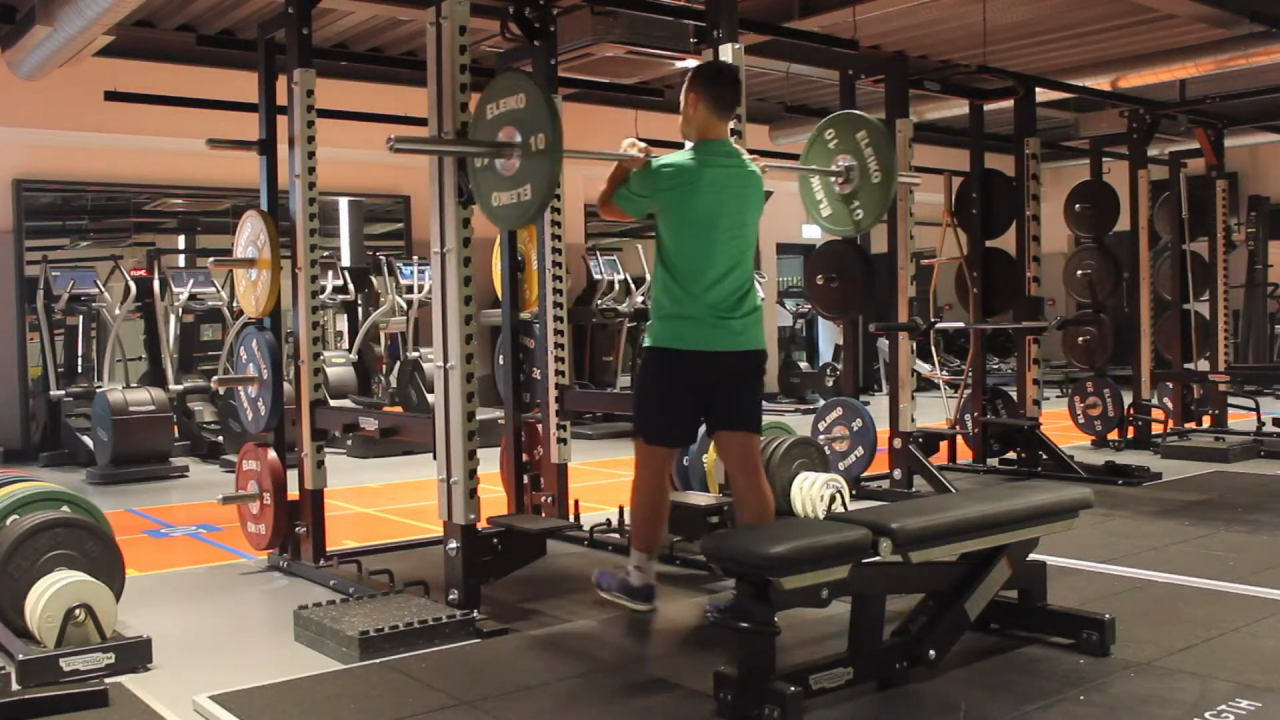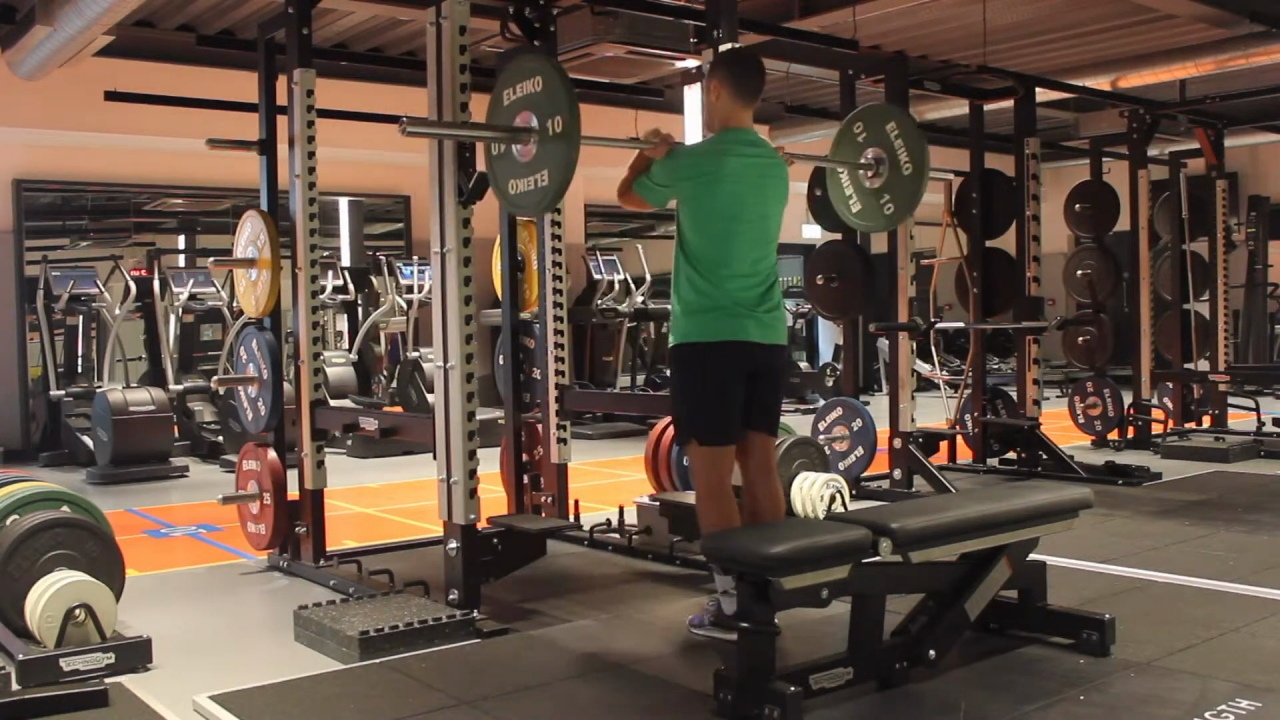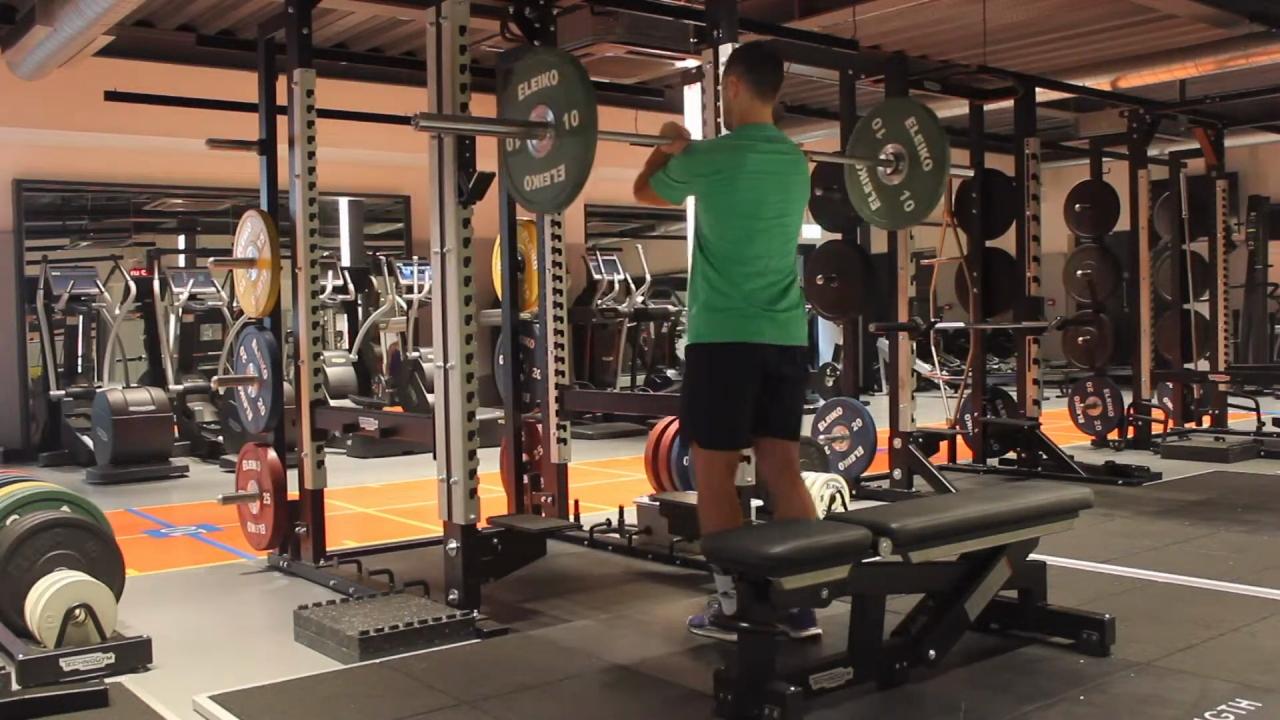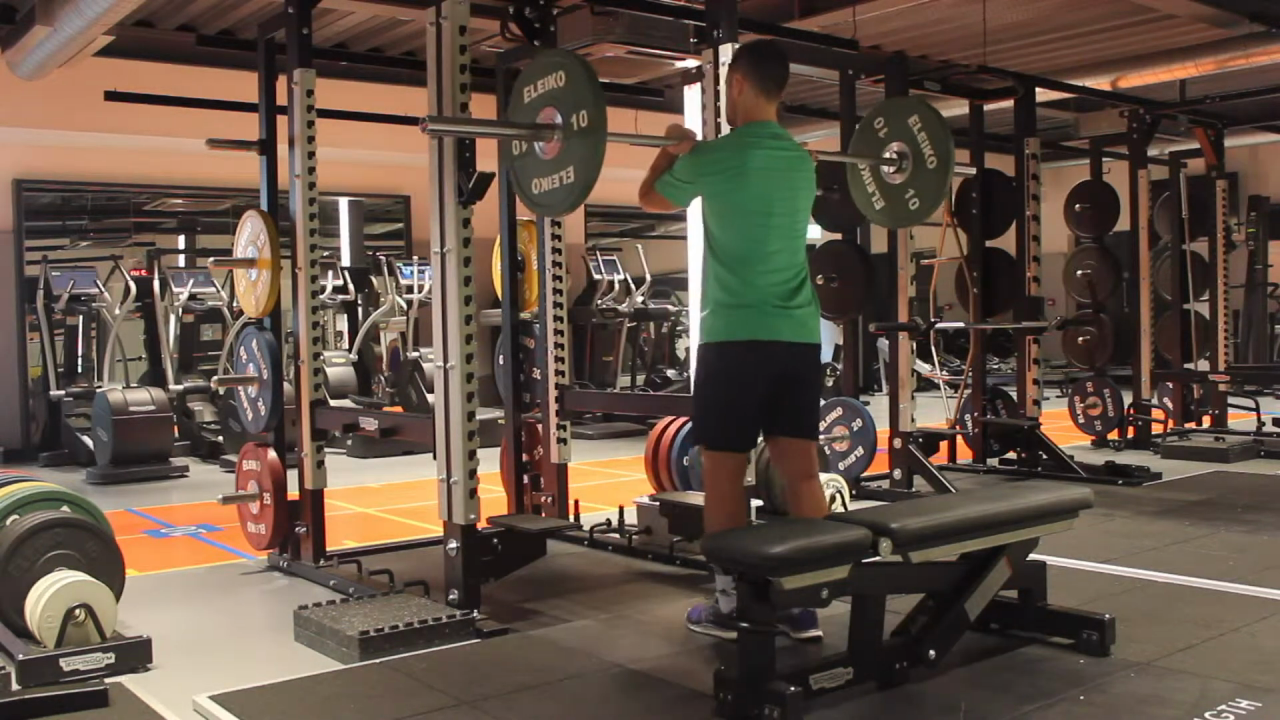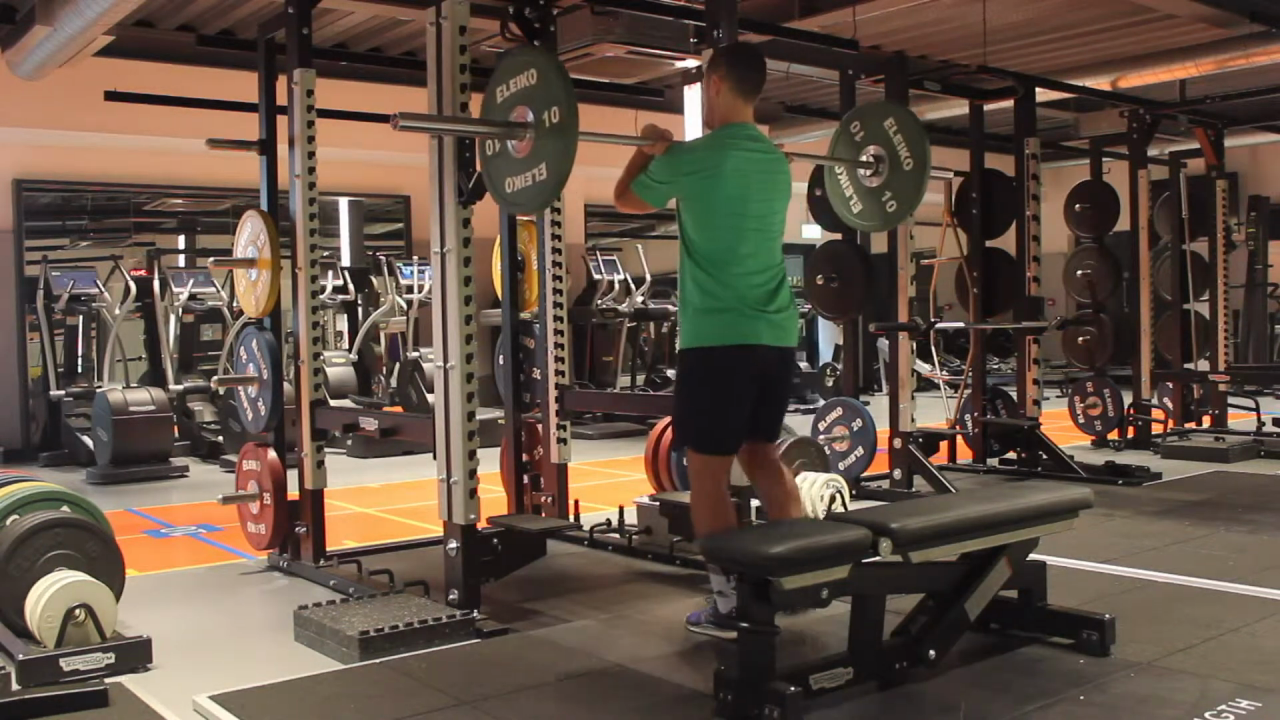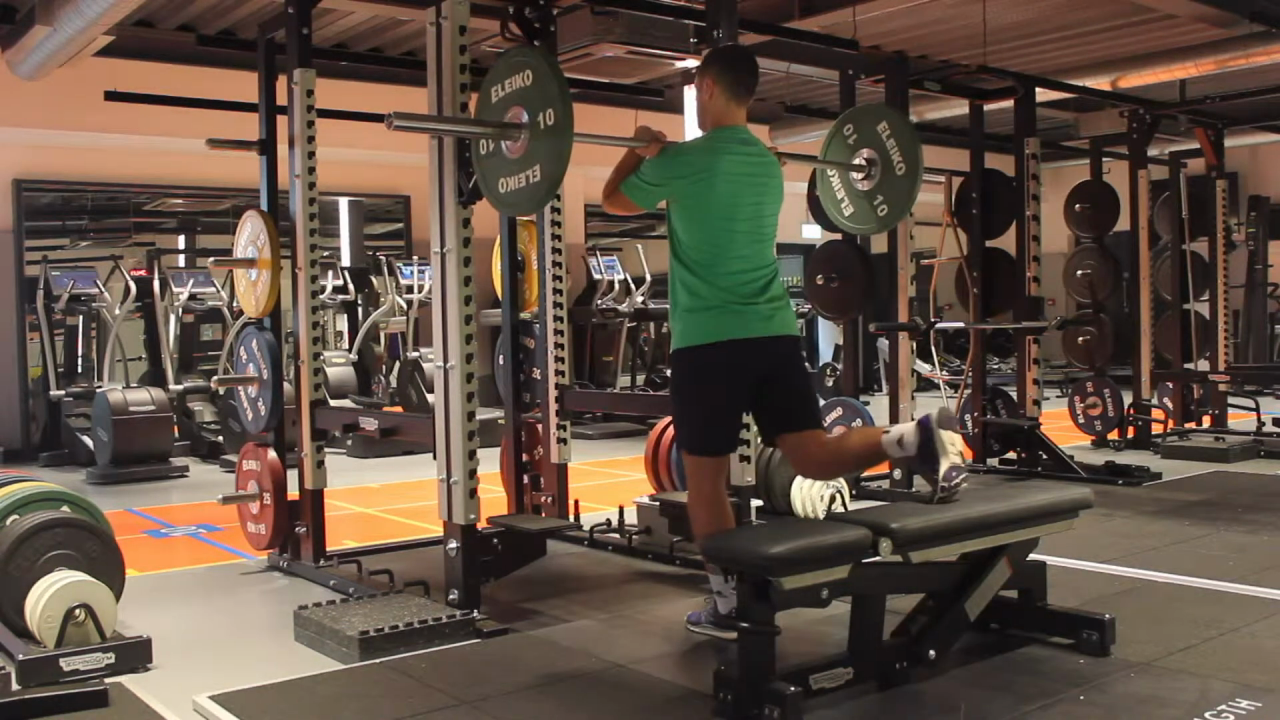
dt=0.4s
person 1, frame 1
left shoulder: (668, 172)
right shoulder: (752, 176)
left elbow: (609, 207)
left wrist: (628, 163)
left hip: (678, 344)
right hip: (742, 343)
left knee: (653, 465)
right knee: (745, 466)
left ankle: (638, 580)
person 1, frame 2
left shoulder: (691, 161)
right shoulder: (777, 165)
left elbow: (629, 196)
left wrist: (651, 151)
left hip: (707, 336)
right hip: (766, 336)
left knee: (711, 471)
right knee: (759, 465)
left ankle: (732, 603)
person 1, frame 3
left shoulder: (708, 157)
right shoulder: (797, 162)
left elbow: (645, 192)
left wrist: (668, 147)
left hip: (723, 337)
right hip: (785, 337)
left knee: (716, 473)
right knee: (783, 468)
left ankle: (732, 607)
right ankle: (800, 603)
person 1, frame 4
left shoulder: (715, 156)
right shoulder: (802, 160)
left elbow: (651, 198)
left wrist: (674, 149)
left hip: (736, 336)
right hip: (798, 336)
left knee: (722, 473)
right knee: (801, 470)
left ankle: (729, 605)
right ankle: (804, 606)
person 1, frame 5
left shoulder: (693, 157)
right shoulder: (778, 162)
left elbow: (626, 199)
left wrist: (649, 150)
left hip: (717, 339)
right hip: (777, 336)
left knee: (710, 473)
right knee: (762, 459)
left ankle: (728, 607)
person 1, frame 6
left shoulder: (681, 160)
right shoulder: (768, 163)
left elbow: (614, 201)
left wrist: (638, 151)
left hip: (708, 340)
right hip: (773, 332)
left knee: (706, 477)
right knee: (814, 454)
left ankle: (727, 607)
right ankle: (919, 438)
